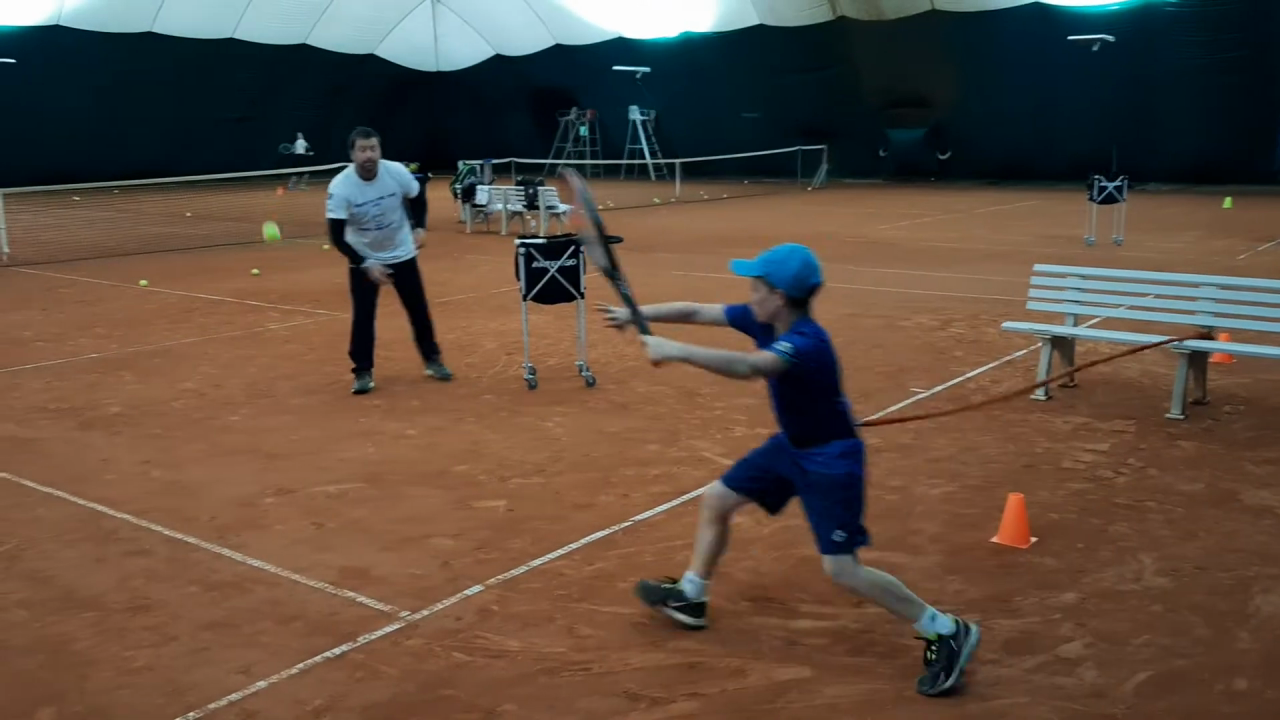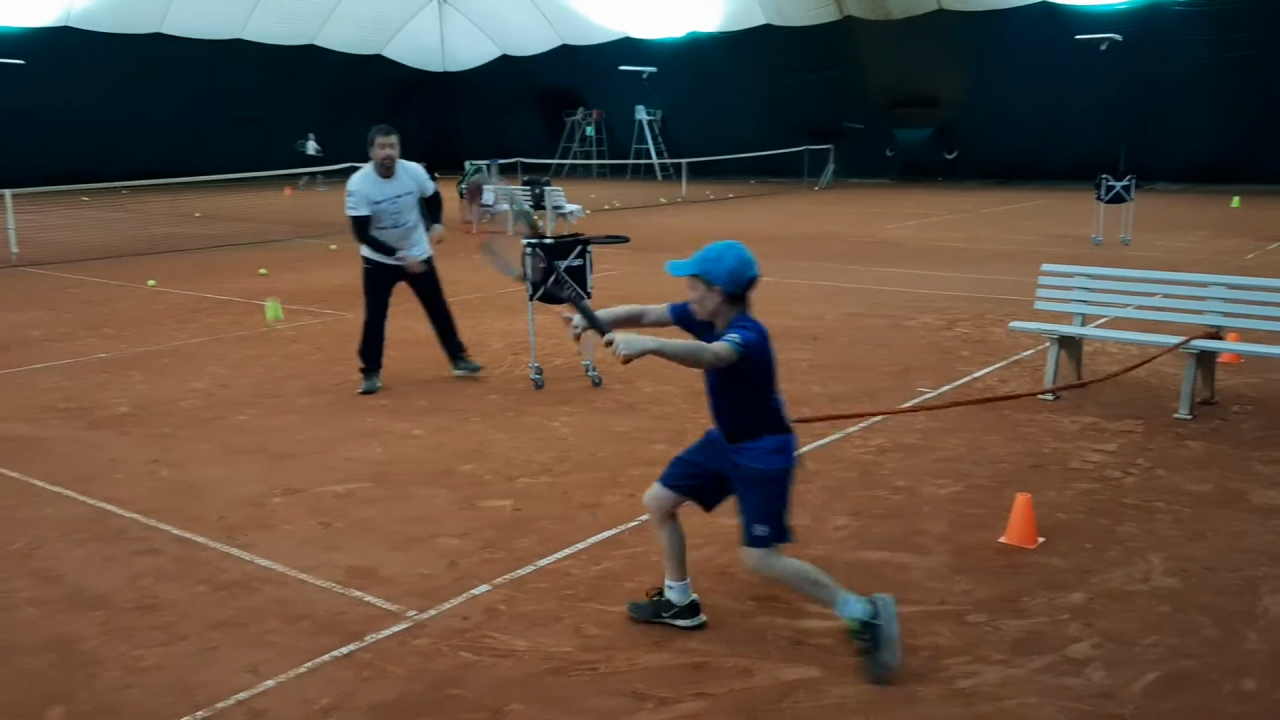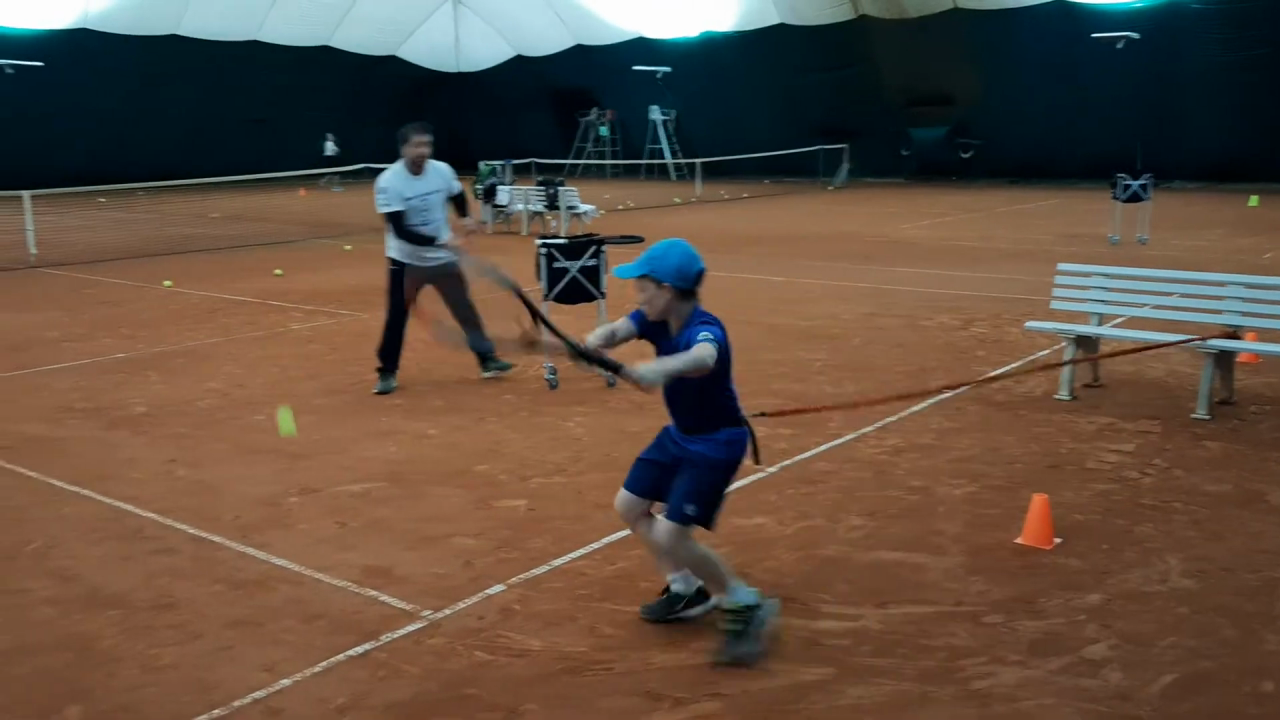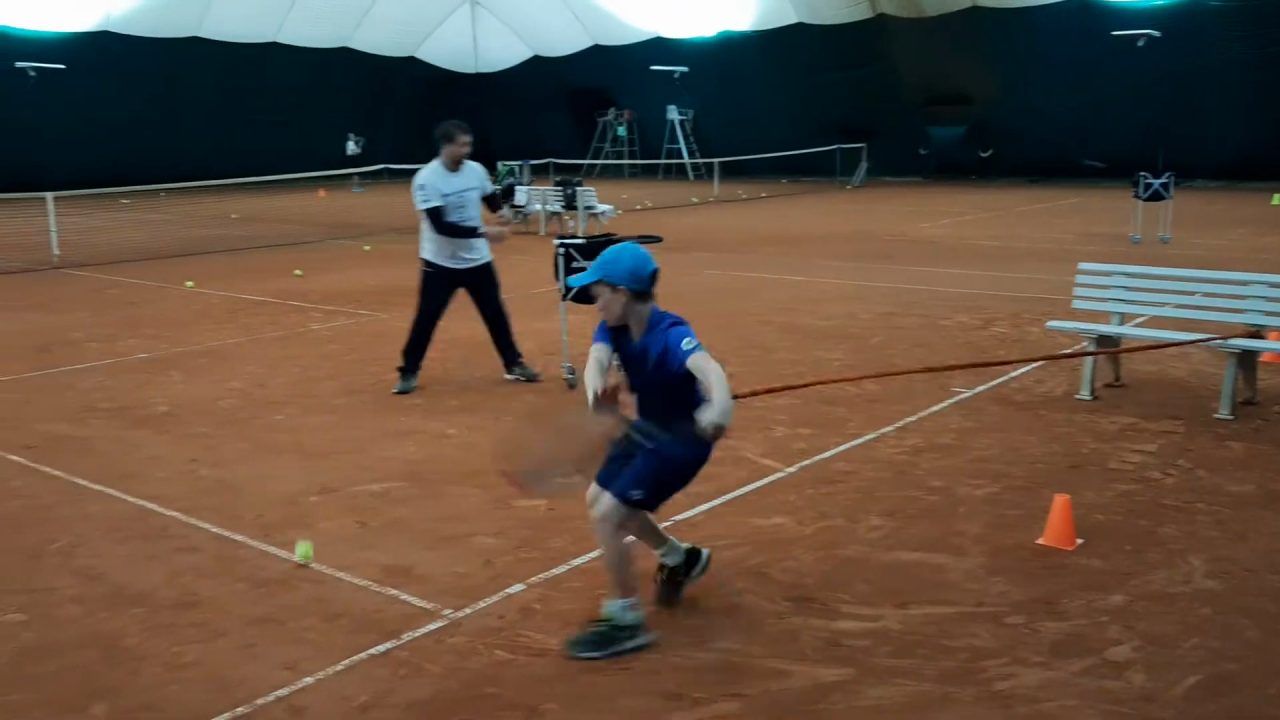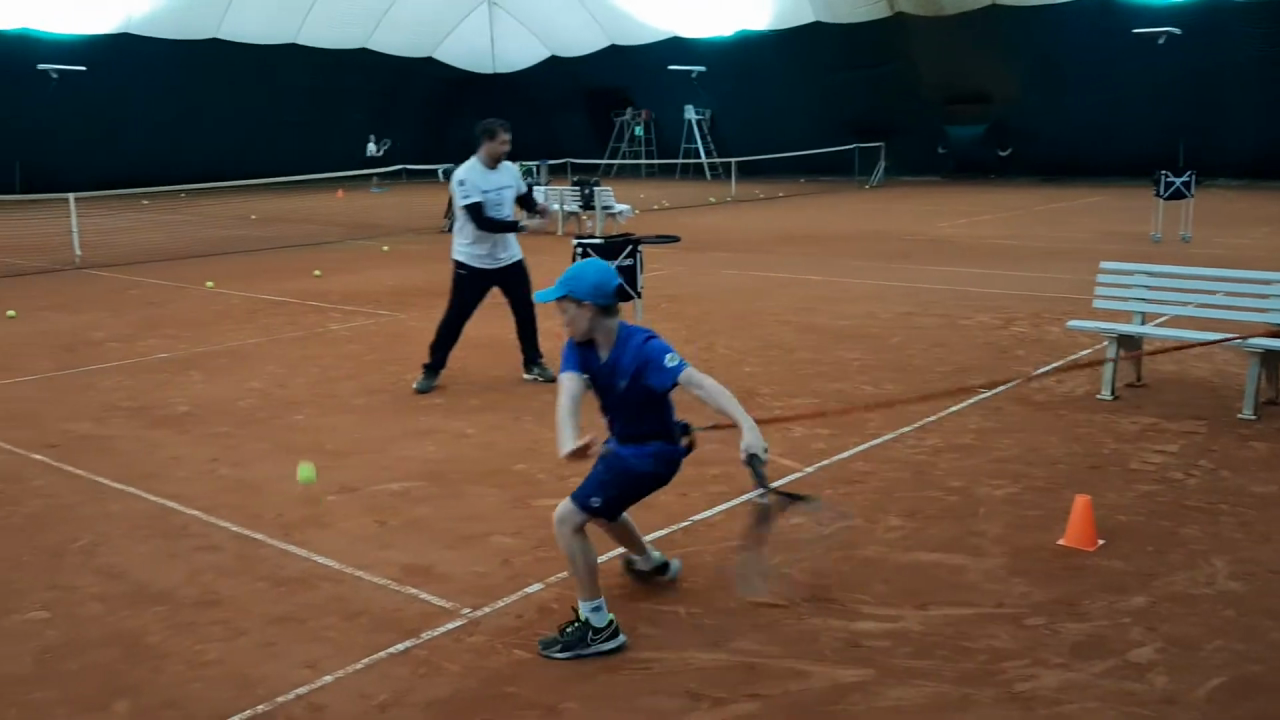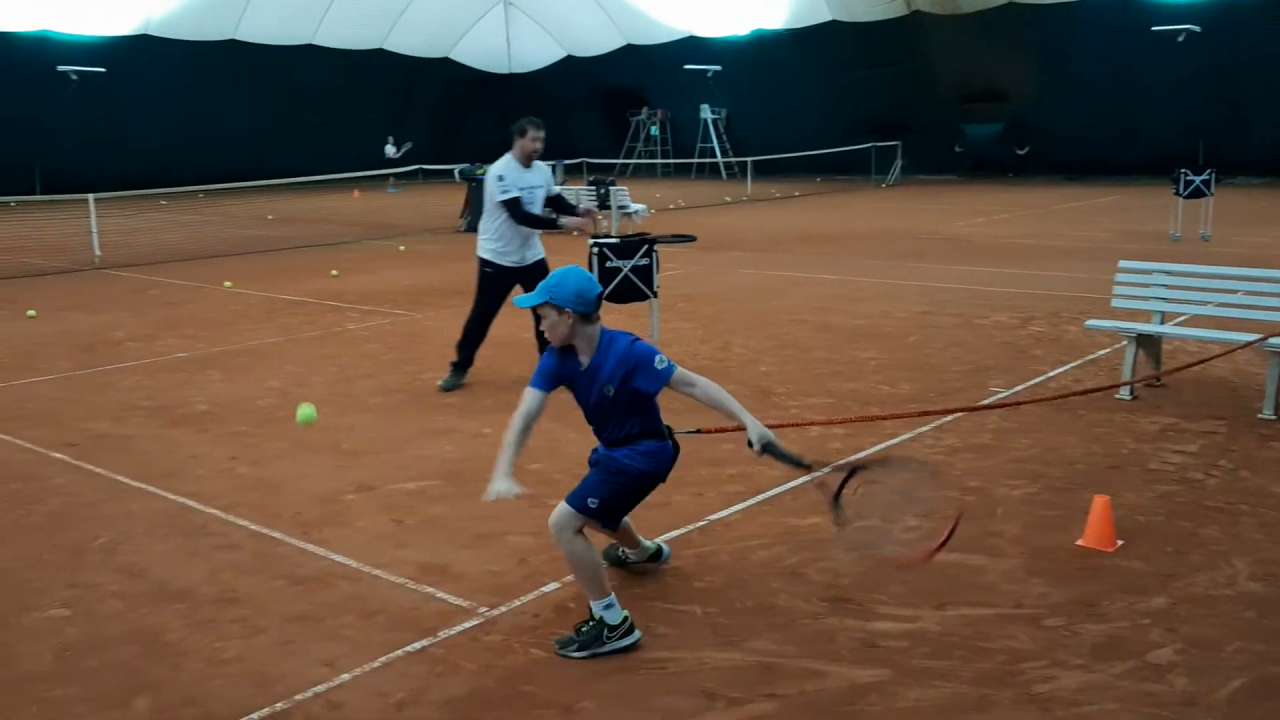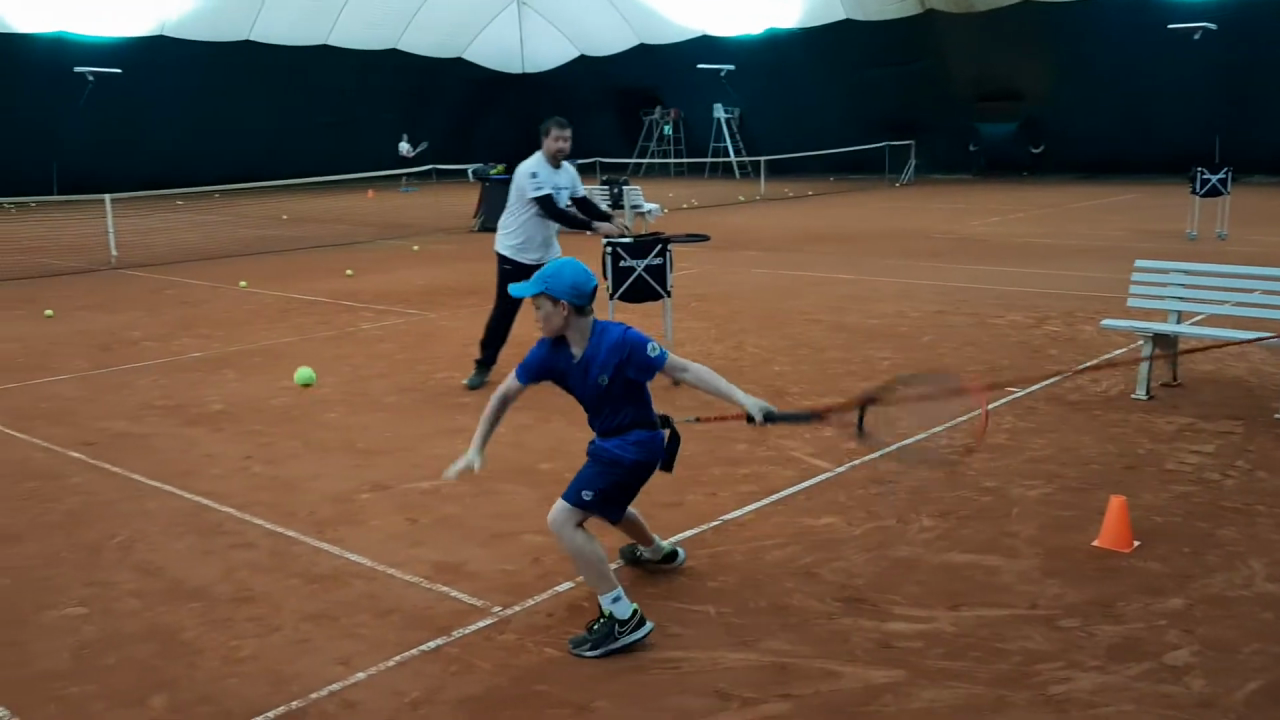
dt=0.1s
person 1, frame 1
left shoulder: (805, 342)
right shoulder: (763, 320)
left elbow: (747, 368)
right elbow: (696, 312)
left wrist: (678, 351)
right wrist: (636, 315)
left hip: (831, 458)
right hip: (790, 446)
left knee: (839, 568)
right knee: (714, 502)
left ankle: (944, 632)
right ankle: (690, 596)
person 1, frame 2
left shoulder: (746, 335)
right shoulder: (700, 315)
left elbow: (708, 354)
right elbow: (644, 314)
left wrist: (642, 345)
right wrist: (593, 318)
left hip: (763, 453)
right hip: (723, 442)
left knee: (761, 562)
right knee: (657, 503)
left ankle: (864, 614)
right ankle: (679, 600)
person 1, frame 3
left shoulder: (707, 330)
right shoulder: (654, 318)
left elbow: (702, 361)
right elbow: (615, 331)
left wrist: (665, 367)
right wrist: (597, 341)
left hip: (716, 444)
right hip: (680, 435)
left knee: (667, 536)
right knee: (629, 508)
left ankle: (745, 606)
right ankle: (687, 590)
person 1, frame 4
left shoulder: (672, 333)
right shoulder: (615, 327)
left elbow: (710, 370)
right elbow: (597, 357)
left wrist: (717, 406)
right wrist: (596, 385)
left hip: (681, 442)
right hip: (649, 434)
left knee: (607, 515)
right knee: (603, 500)
left ankle: (624, 623)
right ankle: (681, 557)
person 1, frame 5
left shoulder: (644, 348)
right shoulder: (579, 346)
left elbow: (702, 384)
right elbow: (567, 393)
left wrist: (747, 426)
right wrist: (566, 437)
left hip: (650, 454)
right hip: (625, 444)
left knee: (566, 520)
right knee: (597, 507)
left ankle: (598, 625)
right ankle: (649, 561)
person 1, frame 6
left shoulder: (628, 352)
right shoulder: (558, 360)
left elbow: (691, 383)
right elbow: (525, 412)
left wrist: (748, 419)
right wrist: (502, 472)
left hip: (642, 456)
right hip: (615, 451)
left knee: (563, 524)
right knee: (598, 508)
left ankle: (613, 622)
right ankle: (639, 553)
person 1, frame 7
left shoulder: (620, 341)
right shoulder: (548, 351)
left elbow: (684, 369)
right elbow: (504, 394)
left wrist: (743, 399)
right wrist: (475, 448)
left hip: (635, 444)
right hip: (610, 441)
left knee: (562, 521)
right knee: (598, 502)
left ankle: (623, 618)
right ankle: (659, 551)
person 2, frame 1
left shoulder: (397, 172)
right shoulder: (340, 186)
left elbow: (417, 199)
right elbow: (337, 235)
left wrist: (418, 226)
right wrist: (366, 264)
left hip: (402, 253)
right hip: (365, 259)
left knee: (418, 308)
right knee: (363, 315)
left ankle: (432, 359)
right ankle: (363, 371)
person 2, frame 2
left shoulder: (415, 172)
right shoulder: (357, 184)
left elbow: (433, 198)
right elbow: (362, 234)
left wrist: (436, 223)
right wrist: (398, 253)
left hip: (418, 254)
right hip: (379, 259)
left knee: (438, 307)
right knee: (375, 315)
left ankle: (458, 357)
right ankle: (371, 371)
person 2, frame 3
left shoulder: (442, 171)
right shoulder: (388, 181)
left elbow: (458, 197)
right elbow: (399, 230)
left wrist: (466, 217)
right wrist: (440, 241)
left hip: (444, 256)
right hip: (406, 260)
left knee: (464, 308)
right knee: (396, 316)
left ankle: (488, 359)
right ankle: (388, 372)
person 2, frame 4
left shoulder: (475, 170)
right shoulder: (426, 179)
left elbow: (491, 197)
right elbow: (439, 225)
left wrist: (498, 206)
right wrist: (483, 231)
left hip: (477, 259)
right hip: (439, 262)
left knee: (495, 311)
right knee: (426, 317)
left ankle: (513, 364)
right ankle: (409, 372)
person 2, frame 5
left shoulder: (510, 169)
right shoulder: (464, 176)
left elbow: (524, 197)
right elbow: (480, 221)
left wrist: (536, 207)
right wrist: (523, 225)
left hip: (508, 257)
right hip: (471, 260)
left knee: (525, 309)
right knee: (456, 316)
left ankle: (533, 364)
right ankle: (432, 370)
person 2, frame 6
left shoulder: (543, 170)
right shoulder: (500, 172)
left elbow: (555, 200)
right elbow: (519, 214)
left wrist: (578, 211)
right wrist: (561, 222)
left hip: (531, 255)
right hip: (497, 257)
right knee: (483, 314)
right ankle: (459, 369)
person 2, frame 7
left shoulder: (568, 171)
right shoulder: (530, 170)
left elbow: (583, 203)
right elbow: (553, 212)
left wrist: (609, 219)
right wrist: (595, 226)
left hip: (548, 254)
right hip: (516, 253)
right knee: (504, 311)
right ankle: (483, 366)
